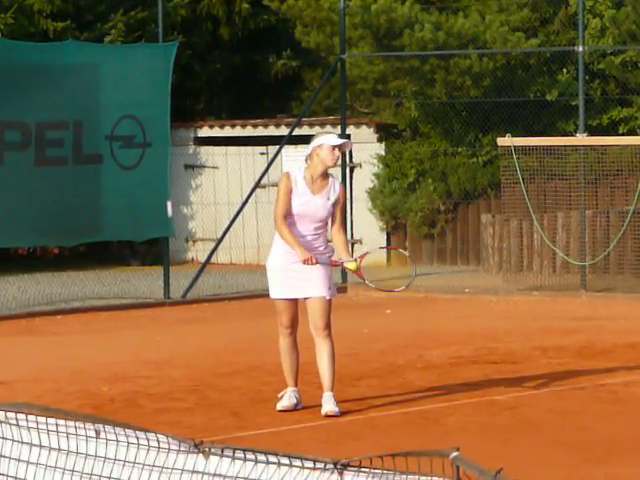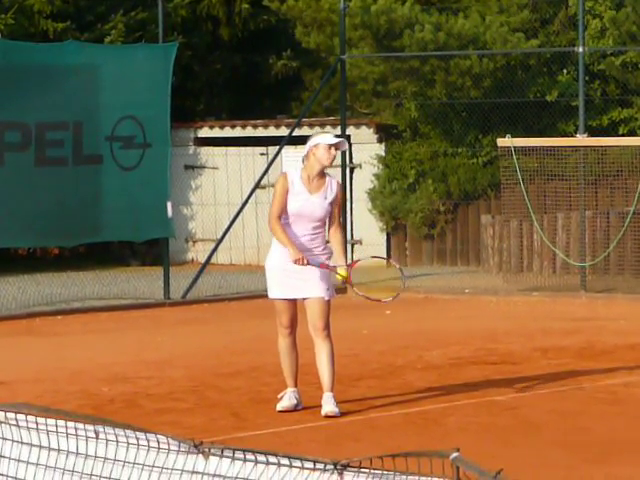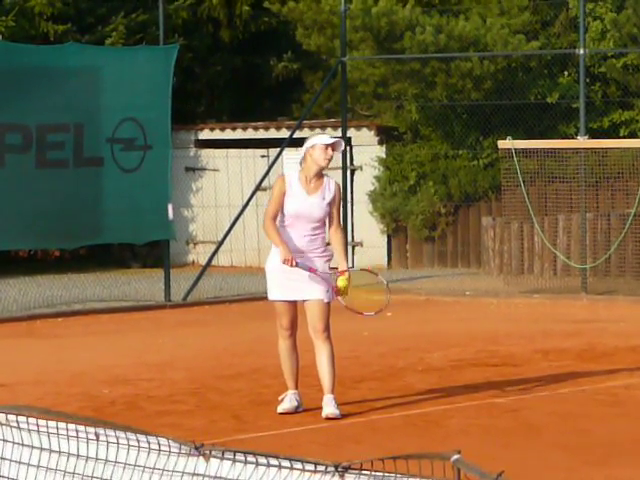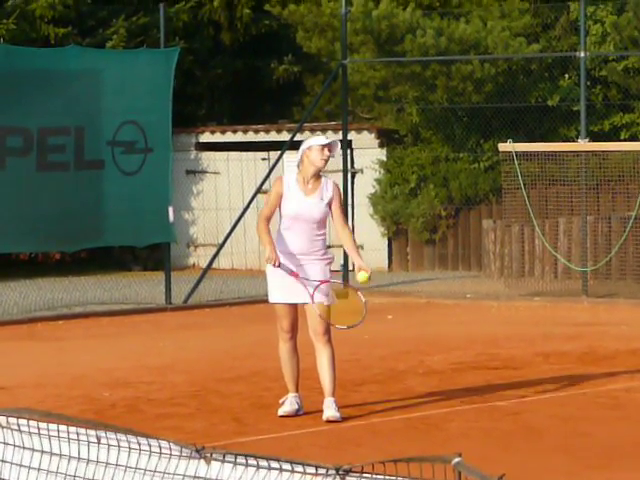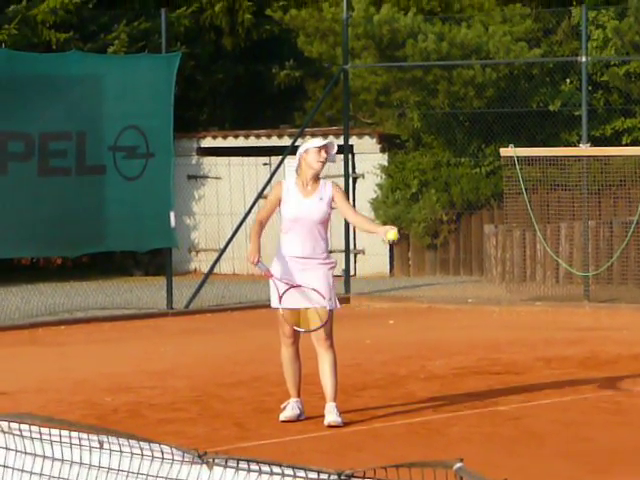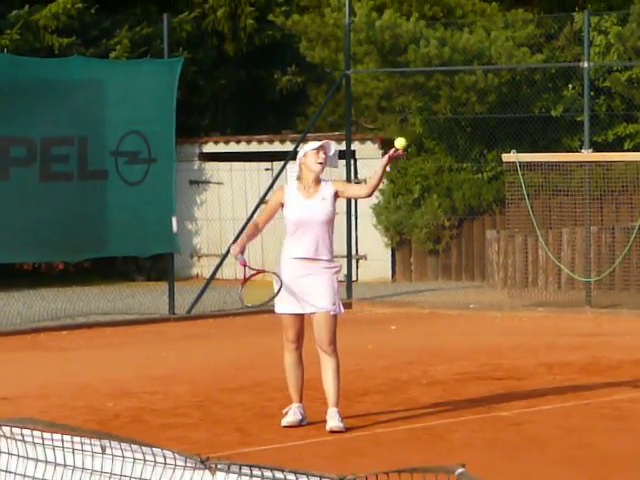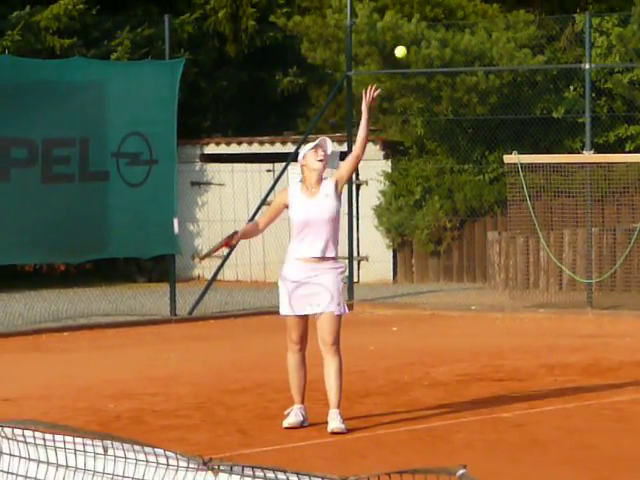
dt=0.1s
person 1, frame 1
left shoulder: (337, 188)
right shoulder: (289, 179)
left elbow: (337, 229)
right elbow: (280, 220)
left wrist: (347, 259)
right wrist: (299, 249)
left hip: (317, 263)
right hip: (285, 261)
left knee: (322, 330)
right knee: (287, 329)
left ankle: (328, 396)
right ankle: (292, 391)
person 1, frame 2
left shoulder: (334, 187)
right shoulder: (287, 180)
left elbow: (335, 228)
right elbow: (275, 220)
left wrist: (343, 262)
right wrist: (292, 248)
left hip: (316, 264)
right hip: (283, 261)
left knee: (321, 331)
right knee: (286, 330)
left ankle: (328, 397)
right ankle: (291, 392)
person 1, frame 3
left shoulder: (333, 188)
right shoulder: (284, 182)
left elbow: (335, 228)
right elbow: (269, 221)
left wrist: (343, 266)
right wrist: (284, 249)
left hip: (316, 265)
right hip: (283, 264)
left knee: (321, 333)
right knee: (286, 331)
left ankle: (329, 398)
right ankle: (292, 394)
person 1, frame 4
left shoulder: (331, 188)
right shoulder: (283, 184)
left elbow: (342, 228)
right elbow: (263, 220)
left wrist: (358, 260)
right wrist: (269, 247)
left hip: (315, 267)
right hip: (283, 266)
left knee: (322, 335)
right knee: (286, 334)
left ankle: (330, 401)
right ankle: (293, 397)
person 1, frame 5
left shoulder: (331, 189)
right shoulder: (283, 188)
left elbow: (354, 217)
right elbow: (260, 220)
left wrist: (380, 229)
right wrist: (254, 245)
left hip: (318, 271)
right hip: (286, 269)
left knee: (323, 341)
right knee: (288, 339)
left ankle: (332, 407)
right ankle: (295, 402)
person 1, frame 6
left shoulder: (331, 188)
right shoulder: (285, 192)
left elbow: (366, 190)
right elbow: (259, 222)
left wrist: (384, 164)
right wrist: (242, 241)
left hip: (322, 275)
right hip: (291, 273)
left knee: (326, 346)
right knee: (292, 344)
left ankle: (333, 413)
right ankle: (297, 407)
person 1, frame 7
left shoulder: (334, 183)
right shoulder: (289, 194)
left elbow: (357, 152)
right elbow: (260, 225)
left wrist: (365, 113)
right wrist: (239, 234)
left hip: (328, 274)
right hip: (295, 274)
left knee: (330, 345)
right knee: (296, 344)
left ankle: (334, 412)
right ankle: (298, 408)
